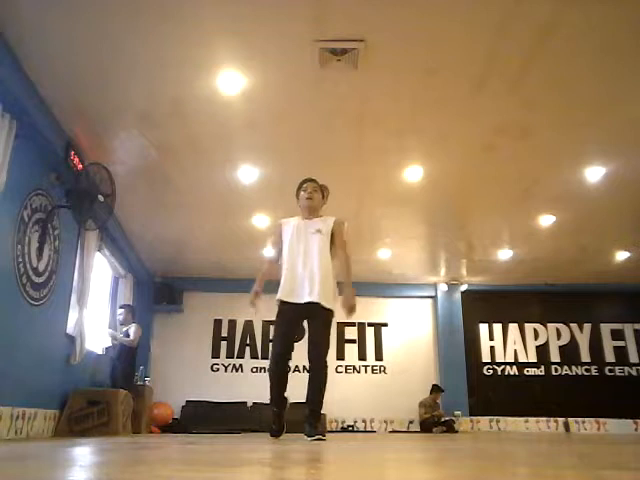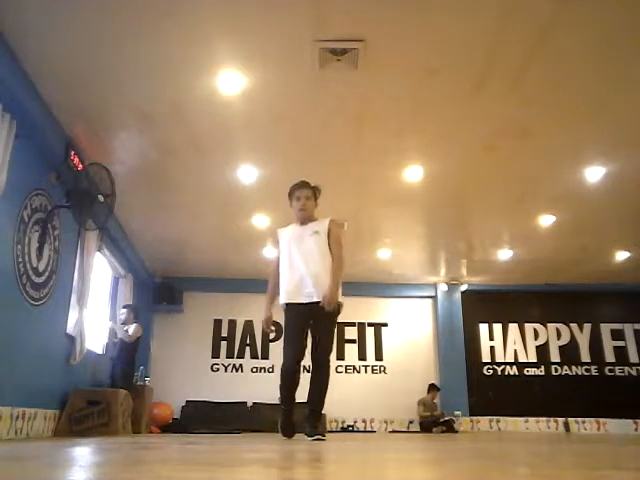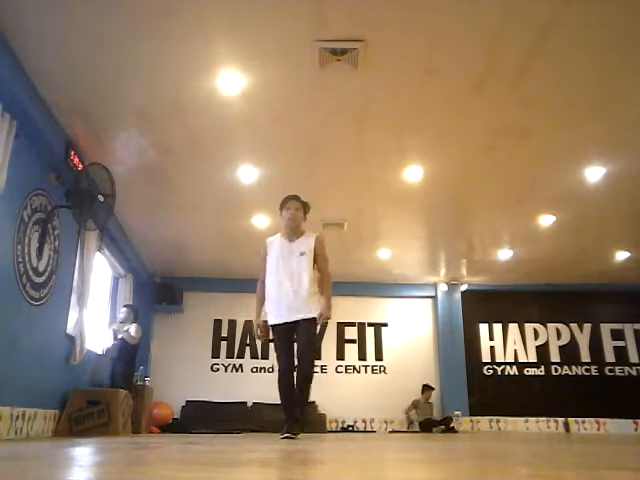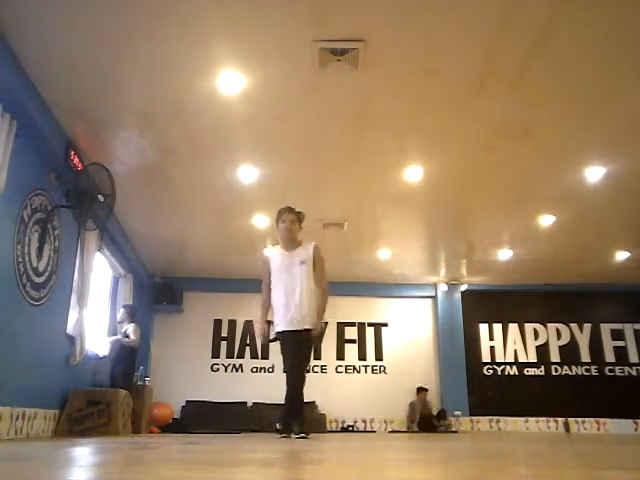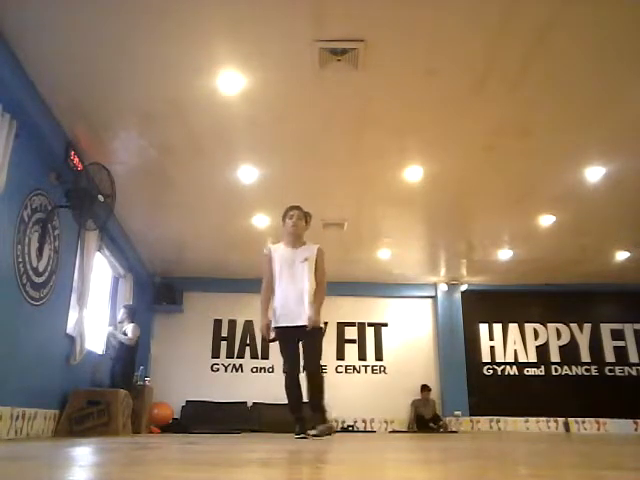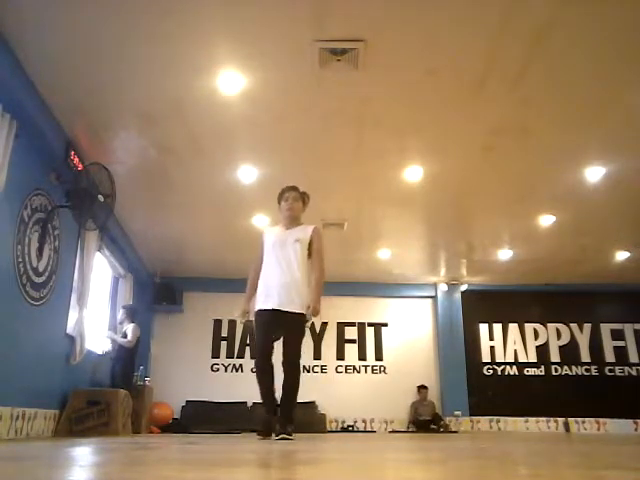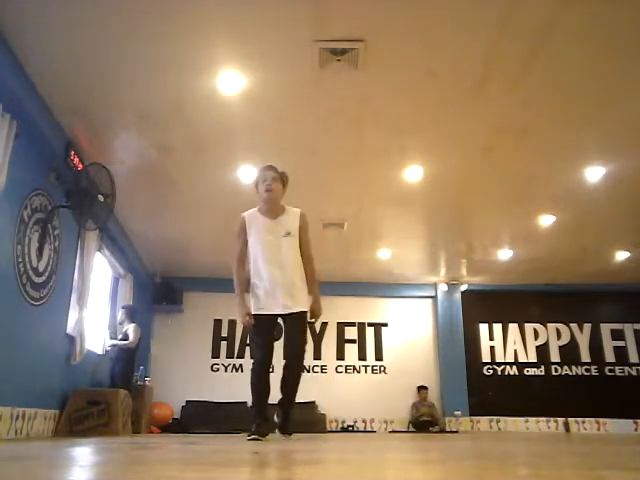
dt=0.7s
person 1, frame 1
left shoulder: (333, 224)
right shoulder: (284, 225)
left elbow: (342, 255)
right elbow: (273, 259)
left wrist: (348, 289)
right wrist: (258, 285)
left hip: (321, 298)
right hip: (289, 297)
left knee: (317, 360)
right knee: (279, 355)
left ankle: (313, 422)
right ankle: (278, 408)
person 1, frame 2
left shoulder: (329, 225)
right shoulder: (283, 234)
left elbow: (338, 258)
right elbow: (276, 271)
left wrist: (334, 289)
right wrist: (267, 307)
left hip: (324, 299)
right hip: (294, 300)
left knee: (321, 360)
right knee: (292, 357)
left ankle: (314, 421)
right ankle: (286, 412)
person 1, frame 3
left shoulder: (314, 241)
right shoulder: (270, 244)
left elbow: (325, 274)
right elbow: (262, 281)
left wrist: (327, 303)
right wrist: (258, 315)
left hip: (307, 311)
right hip: (278, 315)
left knee: (306, 361)
right knee: (285, 367)
left ankle: (300, 413)
right ankle: (290, 422)
person 1, frame 4
left shoulder: (312, 250)
right shoulder: (271, 256)
left elbow: (322, 285)
right elbow: (267, 291)
left wrist: (319, 316)
right wrist: (262, 322)
left hip: (308, 322)
right hip: (284, 323)
left knee: (299, 372)
right knee: (292, 372)
left ankle: (287, 420)
right ankle: (297, 422)
person 1, frame 5
left shoulder: (315, 251)
right shoulder: (272, 252)
left elbow: (321, 285)
right elbow: (267, 285)
left wrist: (315, 311)
right wrist: (264, 315)
left hip: (309, 318)
right hip: (283, 320)
left knee: (312, 366)
right knee: (291, 371)
left ankle: (319, 418)
right ankle: (299, 422)
person 1, frame 6
left shoulder: (311, 232)
right shoulder: (268, 234)
left elbow: (317, 265)
right elbow: (257, 268)
left wrist: (316, 296)
right wrist: (247, 300)
left hip: (296, 304)
right hip: (266, 303)
left knee: (291, 362)
right knee: (261, 355)
left ankle: (285, 421)
right ankle: (271, 413)
person 1, frame 7
left shoulder: (298, 218)
right shoulder: (246, 220)
left elbow: (307, 259)
right elbow: (240, 264)
left wrist: (315, 296)
right wrist: (241, 301)
left hip: (295, 300)
right hip: (262, 301)
left knee: (295, 357)
right knee: (261, 360)
left ankle: (284, 412)
right ankle: (260, 422)
